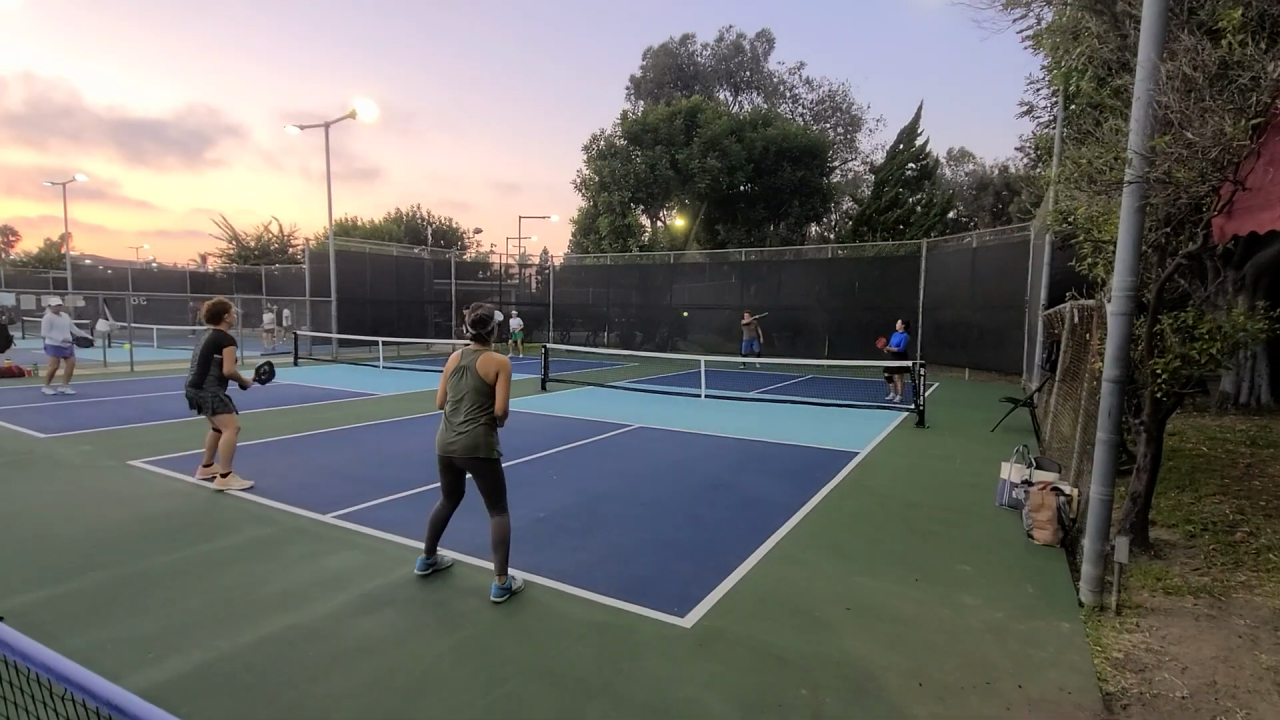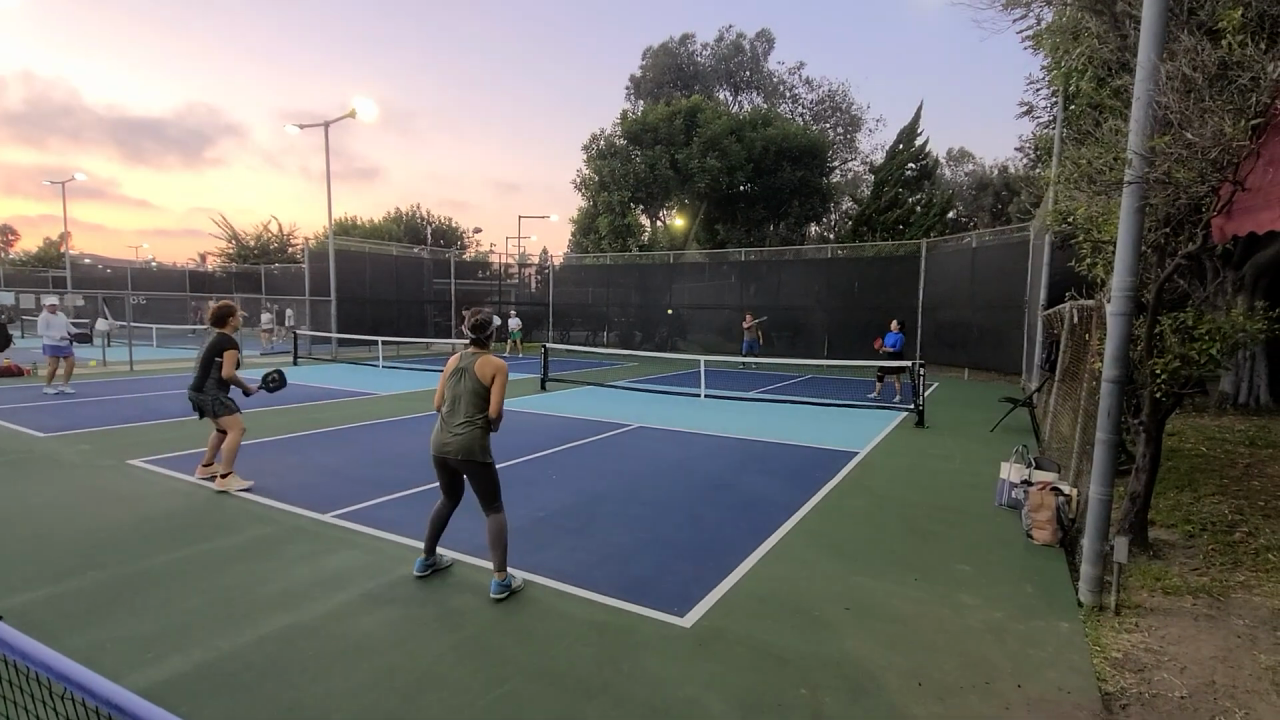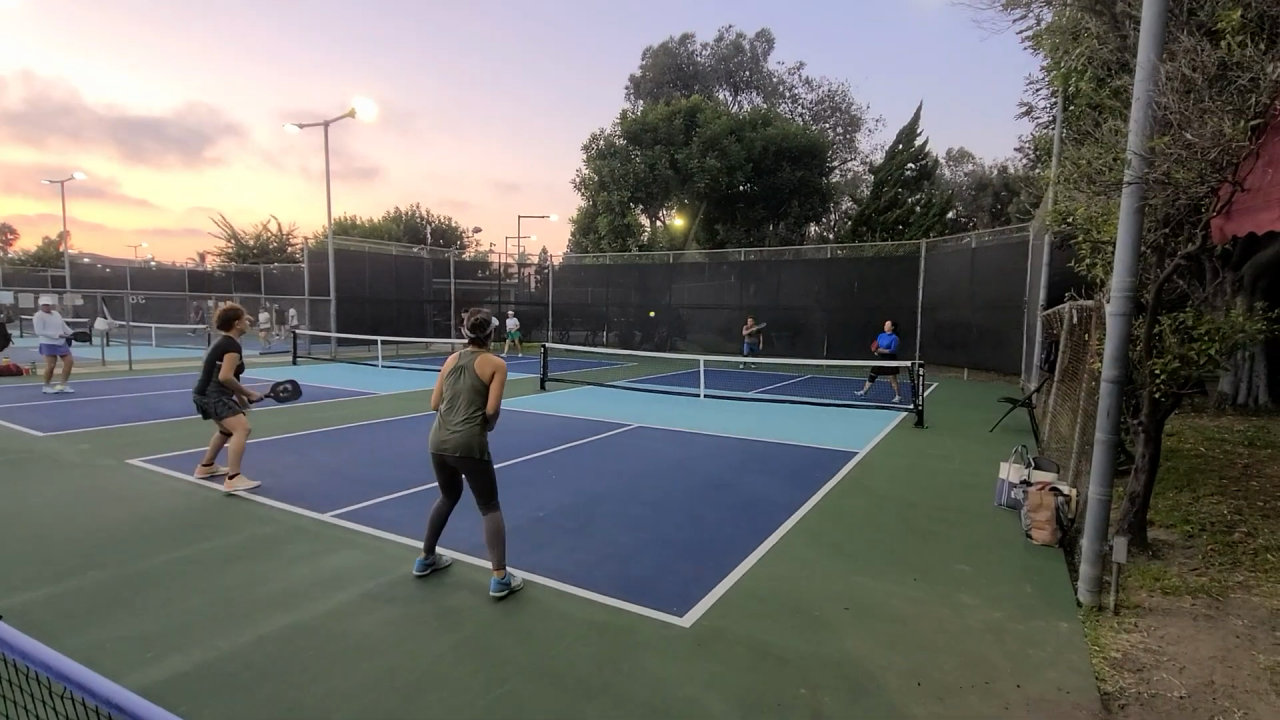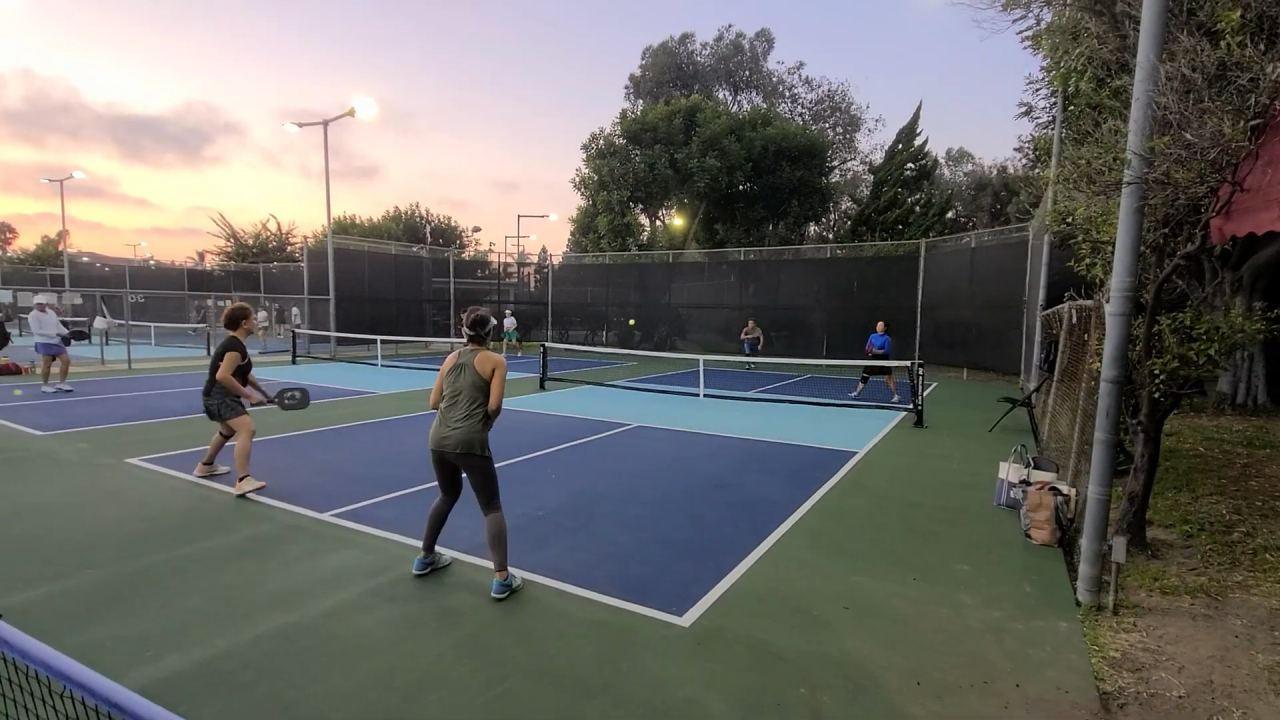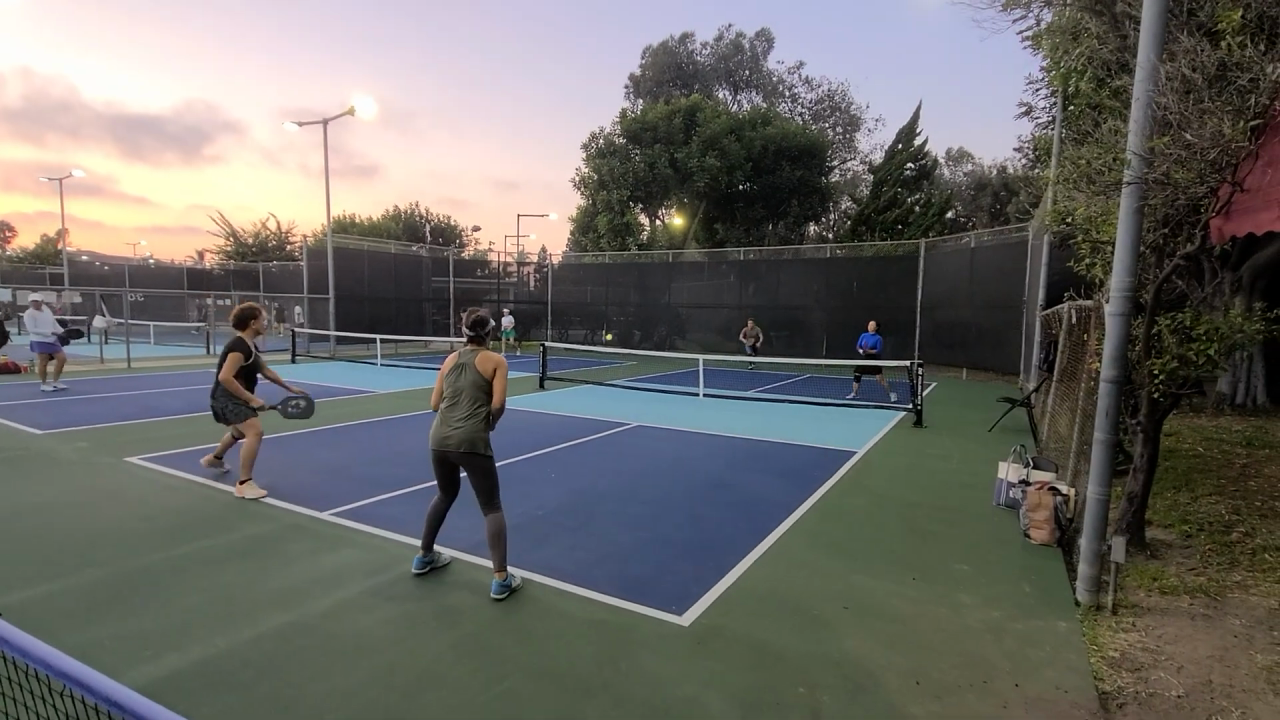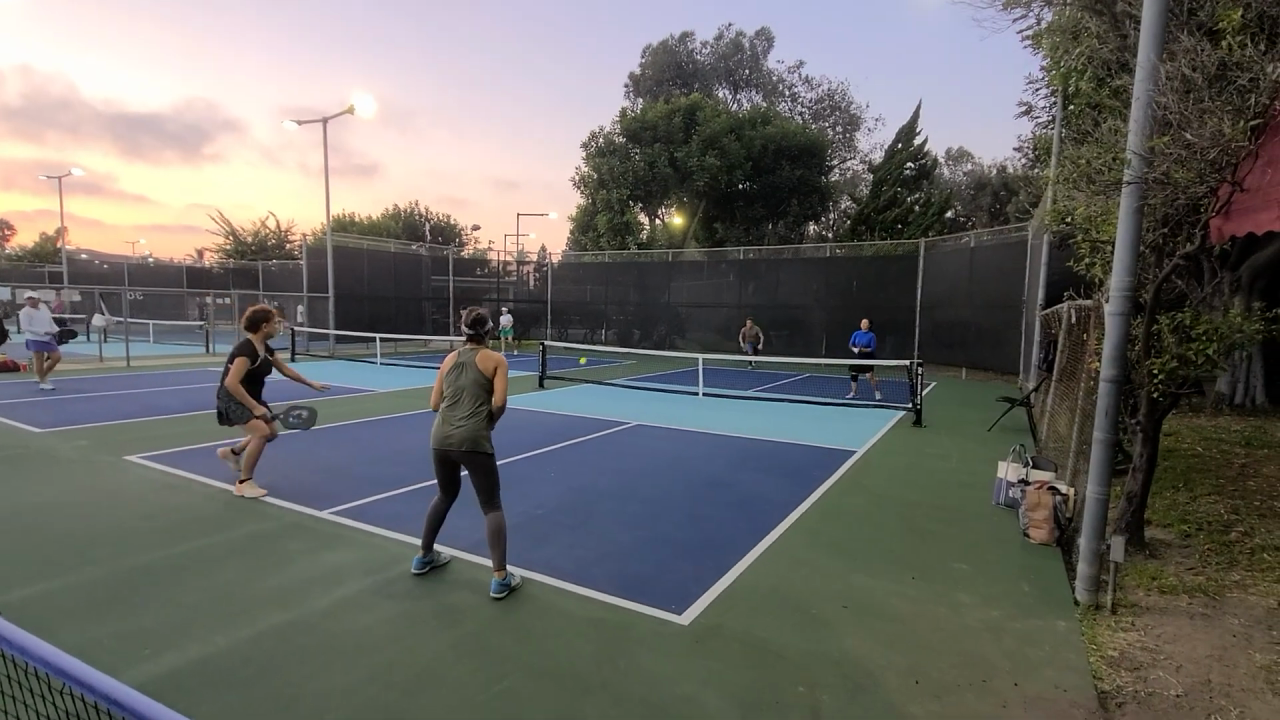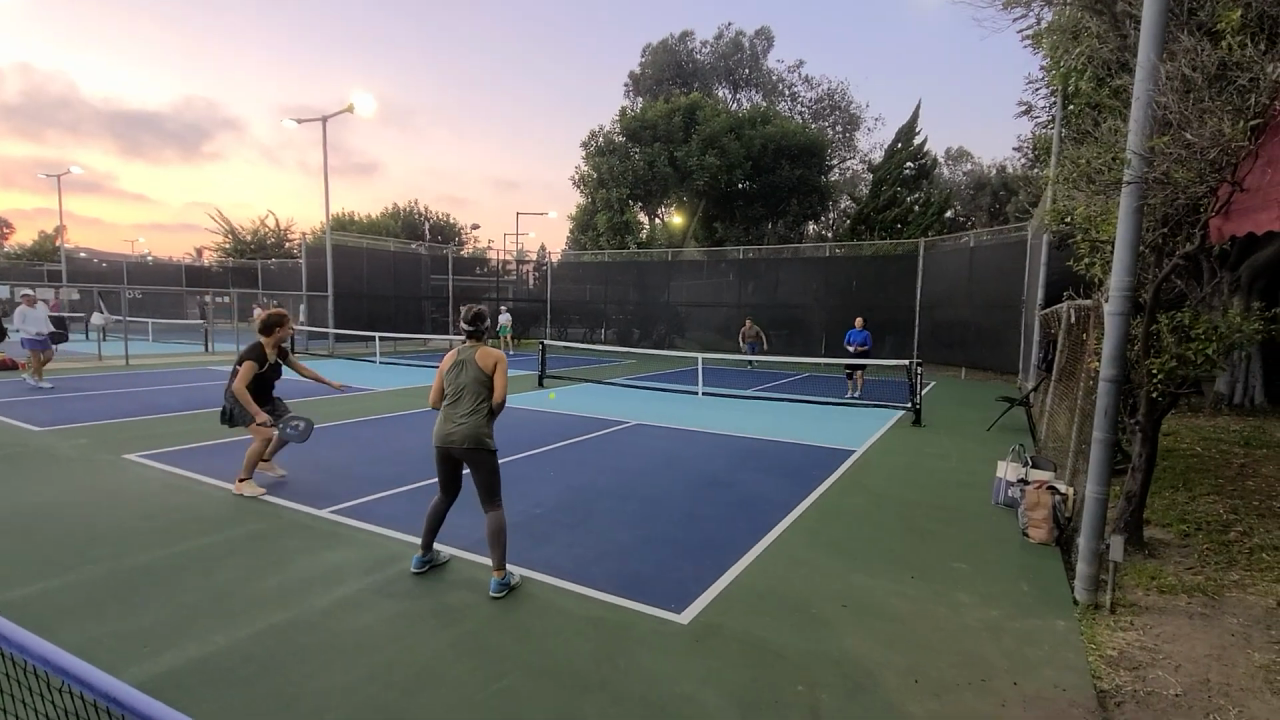
dt=0.1s
person 1, frame 1
left shoulder: (454, 358)
right shoulder: (500, 362)
left elbow: (440, 403)
right elbow: (500, 411)
right wrist: (498, 422)
left hip: (446, 443)
right hip: (479, 446)
left knee: (449, 499)
right knee: (498, 511)
left ankle: (427, 558)
right ankle: (501, 582)
person 1, frame 2
left shoulder: (453, 361)
right shoulder: (497, 366)
left elbow: (438, 405)
right elbow: (495, 413)
right wrist: (493, 426)
left hip: (441, 444)
right hip: (472, 447)
left knee: (450, 498)
right knee: (494, 510)
left ankle: (426, 559)
right ankle: (500, 579)
person 1, frame 3
left shoulder: (451, 360)
right shoulder: (495, 364)
left elbow: (435, 404)
right elbow: (492, 410)
right wrist: (488, 425)
left hip: (439, 441)
right hip: (469, 445)
left knee: (448, 496)
right knee: (490, 508)
left ankle: (426, 559)
right ankle: (500, 578)
person 1, frame 4
left shoulder: (451, 359)
right shoulder: (495, 361)
left elbow: (434, 403)
right elbow: (494, 406)
left hip: (439, 439)
right hip: (471, 442)
left knee: (448, 495)
right knee: (492, 508)
left ankle: (425, 558)
right ankle: (501, 579)
person 1, frame 5
left shoulder: (451, 359)
right shoulder: (496, 361)
left elbow: (435, 404)
right elbow: (498, 405)
right wrist: (489, 422)
left hip: (440, 439)
right hip: (472, 442)
left knee: (445, 495)
right knee: (492, 508)
left ankle: (424, 556)
right ankle: (501, 579)
person 1, frame 6
left shoulder: (450, 359)
right shoulder: (496, 360)
left elbow: (435, 404)
right elbow: (499, 403)
left hip: (442, 438)
right hip: (474, 441)
left knee: (446, 495)
right knee: (492, 507)
left ankle: (424, 557)
right ankle: (500, 578)
person 1, frame 7
left shoulder: (450, 357)
right shoulder: (496, 356)
left elbow: (434, 402)
right elbow: (499, 399)
left hip: (444, 436)
right hip: (476, 438)
left knee: (446, 495)
right knee: (493, 506)
left ankle: (423, 555)
right ankle: (499, 578)
person 2, frame 1
left shoulder: (209, 336)
right shoulder: (227, 340)
right elbow: (229, 371)
right wrist: (245, 381)
left hip: (197, 388)
right hip: (209, 390)
left knee: (219, 427)
right knee: (232, 428)
left ankle: (207, 467)
right ankle: (225, 477)
person 2, frame 2
left shoulder: (215, 340)
right shoulder: (229, 343)
right elbow: (228, 374)
right wrist: (246, 387)
left hip: (200, 391)
right hip: (210, 393)
left knee: (224, 428)
right knee: (237, 428)
left ankle: (206, 467)
right ankle: (225, 478)
person 2, frame 3
left shoulder: (225, 343)
right shoulder: (232, 347)
right elbow: (225, 377)
left wrist: (241, 396)
right wrist: (248, 393)
left hip: (212, 395)
right hip: (214, 396)
left knee: (227, 429)
right knee: (243, 428)
left ankle: (206, 466)
right ankle: (233, 479)
person 2, frame 4
left shoulder: (232, 343)
right shoulder: (235, 346)
left elbow: (246, 375)
right elbow: (222, 376)
left wrist: (265, 393)
right wrist: (248, 395)
left hip: (220, 396)
right hip: (220, 397)
left knee: (228, 430)
right knee: (247, 430)
left ankle: (206, 465)
right ankle: (243, 481)
person 2, frame 5
left shoulder: (250, 346)
right shoulder: (238, 347)
left elbow: (266, 371)
right elbow: (225, 377)
left wrist: (289, 388)
right wrist: (251, 399)
left hip: (238, 399)
right hip: (226, 399)
left knee: (240, 433)
right knee: (255, 432)
left ankle: (213, 459)
right ankle: (244, 483)
person 2, frame 6
left shoulder: (265, 348)
right shoulder: (246, 351)
left elbow: (285, 369)
right elbow: (230, 383)
left wrist: (311, 383)
right wrist: (254, 406)
left hip: (251, 399)
right hip: (233, 400)
left knee: (270, 432)
right knee: (261, 433)
left ankle: (232, 453)
right ankle: (244, 482)
person 2, frame 7
left shoulder: (280, 352)
right shoulder: (254, 354)
left elbow: (303, 370)
right elbow: (238, 387)
left wrist: (331, 383)
right wrist: (258, 414)
left hip: (265, 398)
right hip: (242, 402)
right knee: (263, 437)
left ankle: (265, 461)
right ankle: (243, 482)
